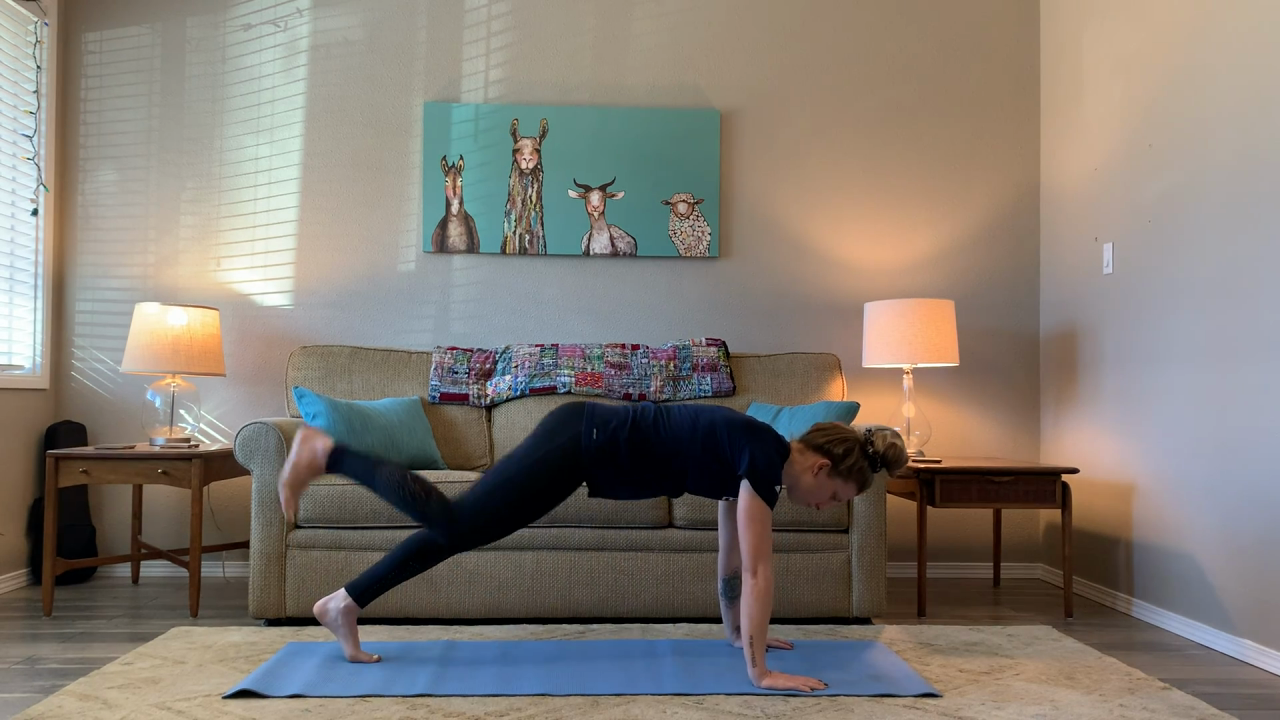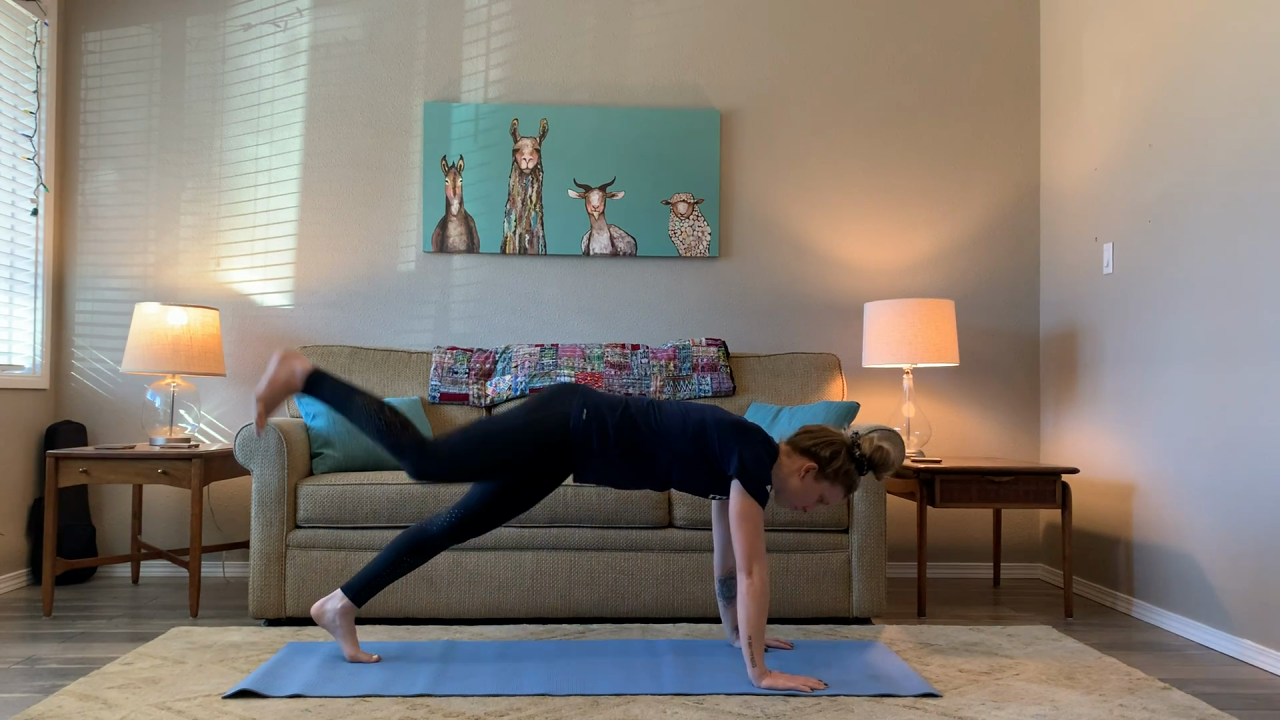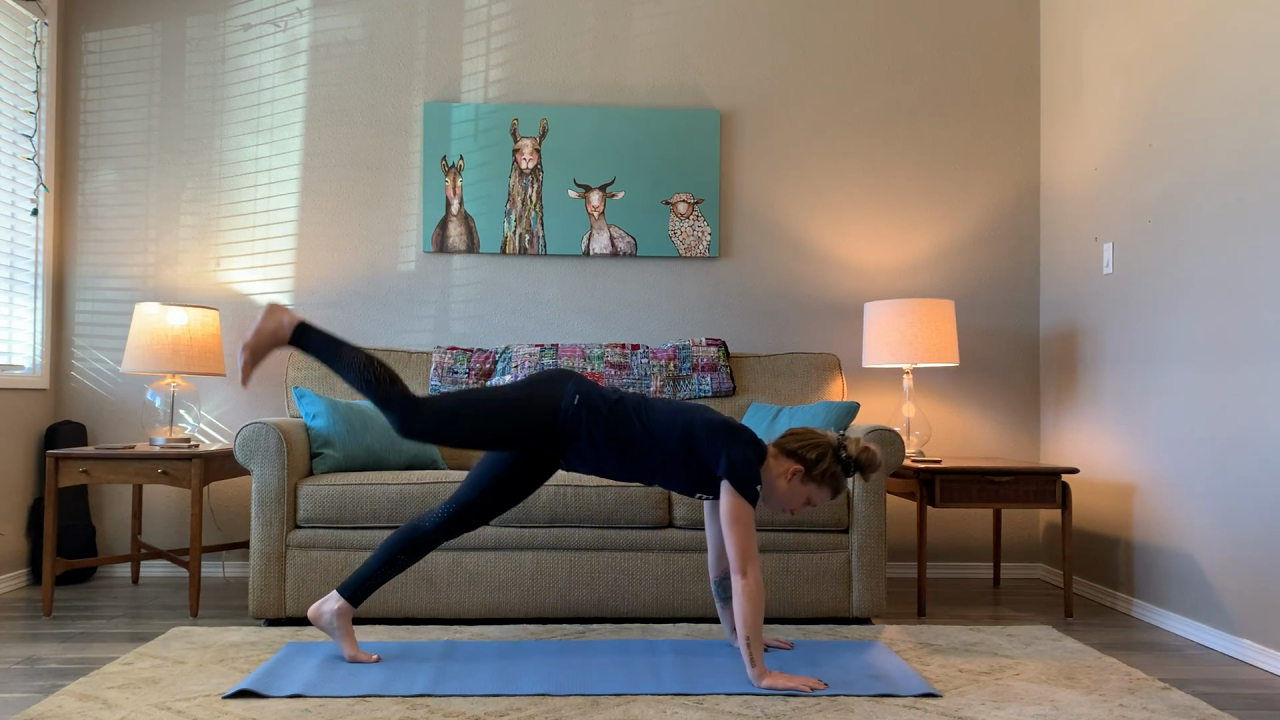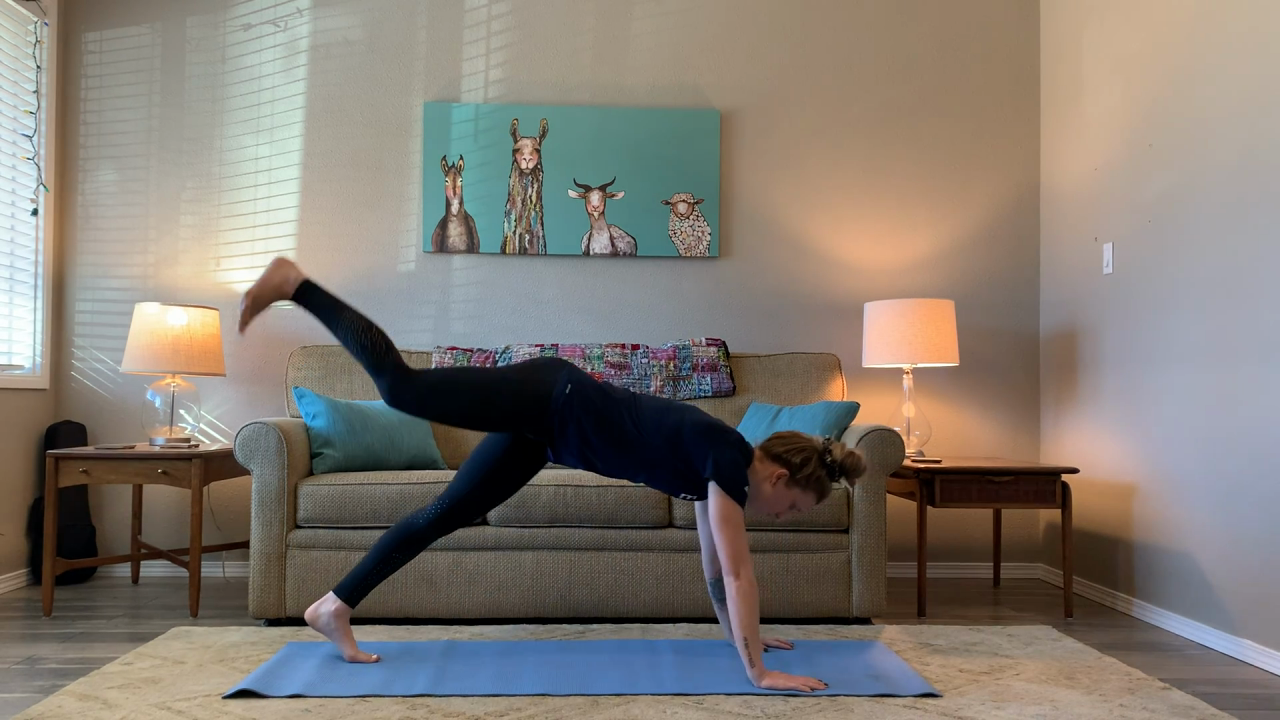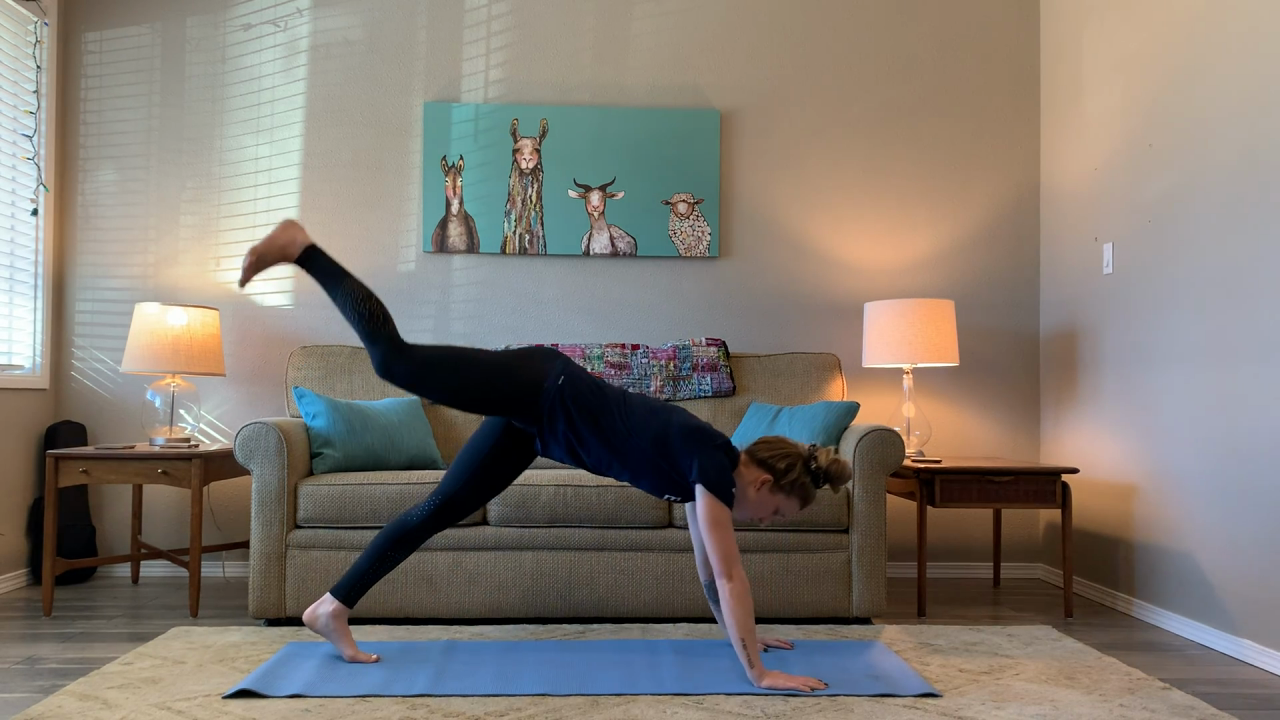
dt=0.1s
person 1, frame 1
left shoulder: (752, 463)
right shoulder: (766, 458)
left elbow: (732, 561)
right elbow: (755, 571)
left wrist: (741, 634)
right wrist: (758, 668)
left hip: (585, 444)
right hip: (584, 442)
left knee: (457, 529)
right knee: (446, 513)
left ankle: (344, 603)
right ankle: (324, 451)
person 1, frame 2
left shoulder: (736, 459)
right shoulder: (754, 458)
left elbow: (728, 564)
right elbow: (750, 568)
left wrist: (738, 632)
right wrist: (758, 669)
left hip: (571, 428)
right hip: (569, 428)
left knee: (456, 524)
right knee: (424, 457)
left ankle: (342, 604)
right ankle: (301, 374)
person 1, frame 3
left shoulder: (730, 468)
right shoulder: (743, 458)
left elbow: (722, 566)
right elbow: (745, 572)
left wrist: (743, 637)
right wrist: (758, 670)
left hip: (557, 427)
right hip: (559, 415)
left knee: (449, 517)
right knee: (410, 417)
left ankle: (338, 604)
right ankle: (293, 327)
person 1, frame 4
left shoulder: (720, 464)
right shoulder: (728, 460)
left elbow: (717, 564)
right elbow: (738, 571)
left wrist: (739, 633)
right wrist: (758, 671)
left hip: (548, 415)
right hip: (548, 402)
left knee: (444, 514)
right knee: (403, 388)
left ankle: (336, 607)
right ankle: (295, 283)
person 1, frame 5
left shoulder: (709, 473)
right shoulder: (717, 466)
left elbow: (711, 570)
right elbow: (729, 575)
left wrist: (744, 638)
right wrist: (758, 671)
left hip: (538, 412)
right hip: (541, 393)
left knee: (439, 510)
right knee: (394, 358)
left ankle: (333, 608)
right ankle: (299, 245)
